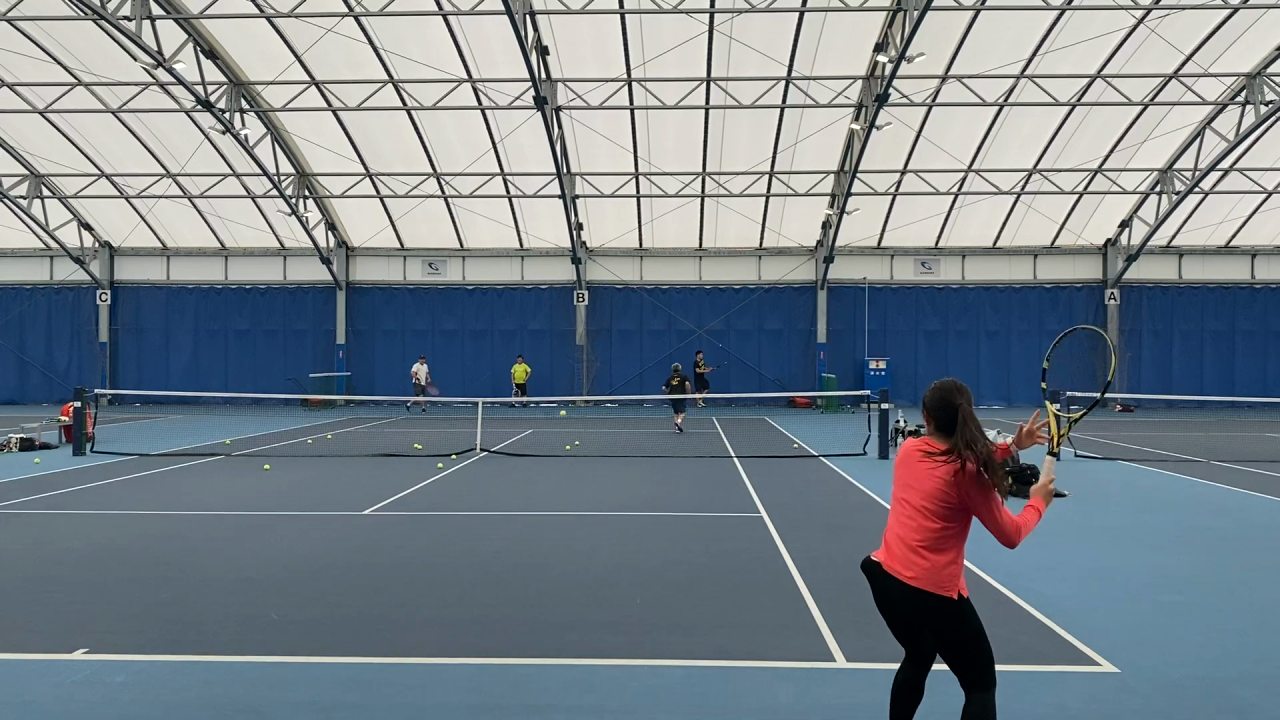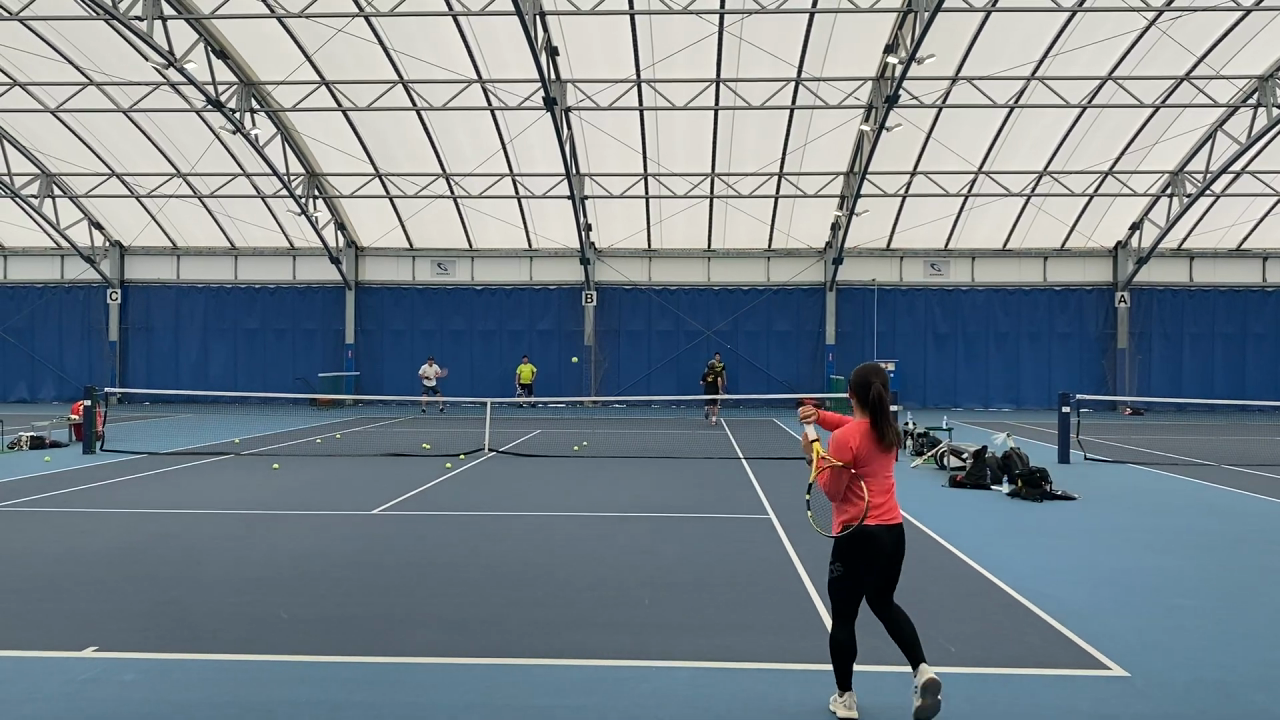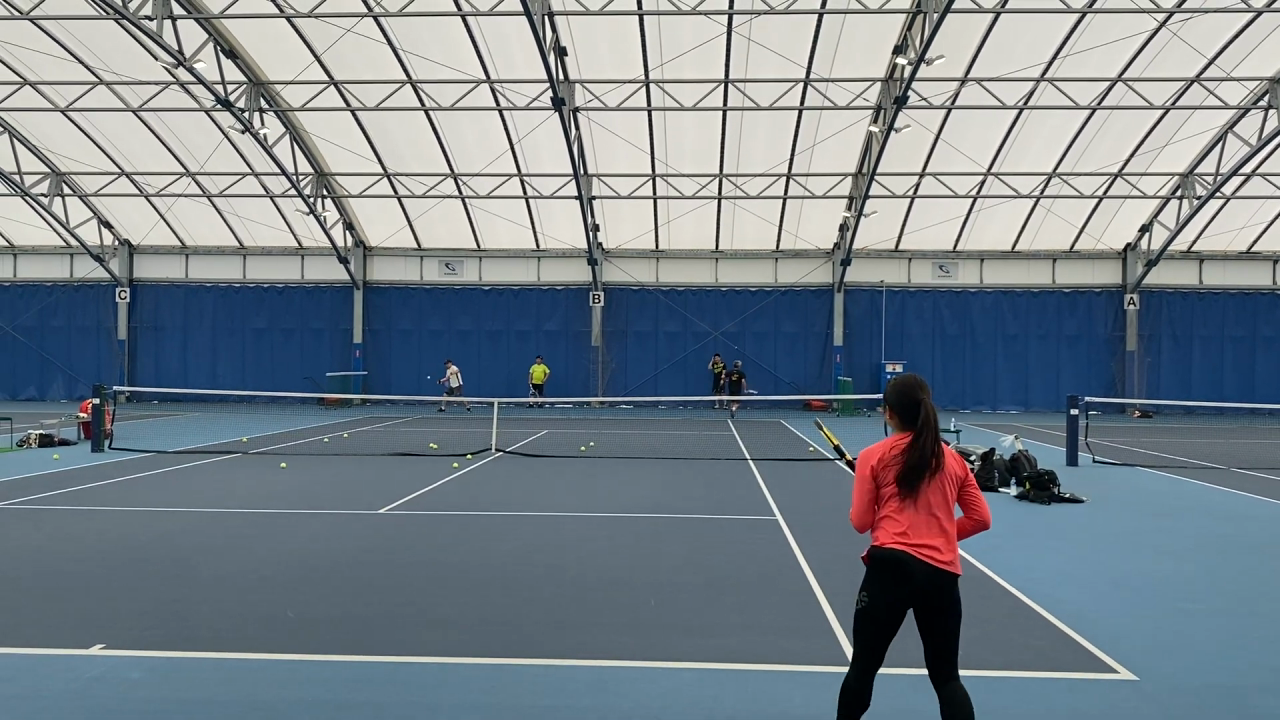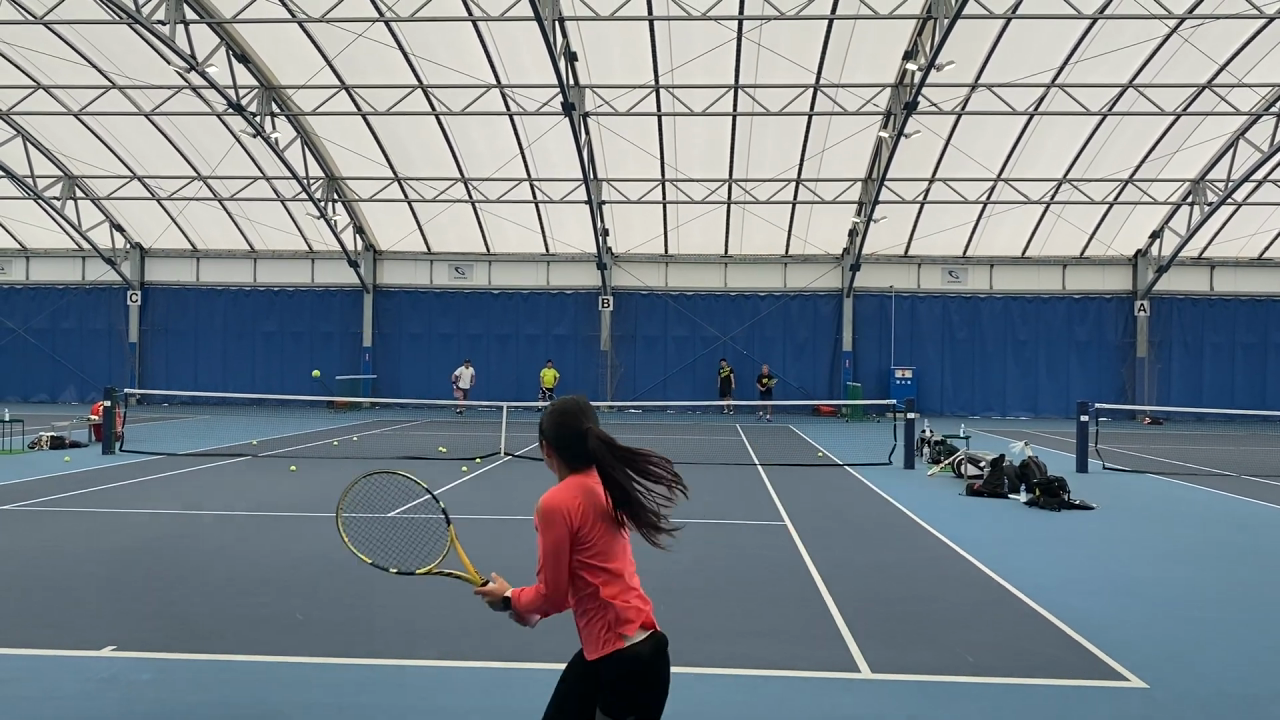
dt=1s
person 1, frame 1
left shoulder: (909, 450)
right shoulder: (969, 471)
right elbow: (1010, 536)
left wrist: (1009, 446)
right wrist: (1039, 501)
left hip: (886, 580)
right hip: (936, 593)
left knee: (918, 660)
right knee: (980, 685)
person 1, frame 2
left shoulder: (845, 437)
right shoulder: (888, 430)
left elbow: (832, 489)
right wrist: (820, 415)
left hip: (857, 537)
right hip: (893, 532)
left knee: (843, 617)
right knee: (885, 604)
right ankle: (923, 672)
person 1, frame 3
left shoulder: (873, 457)
right shoulder: (953, 459)
left elbow: (860, 522)
right elbow: (981, 519)
left hip: (892, 566)
right hip: (942, 574)
left knee: (863, 665)
right knee: (946, 676)
person 1, frame 4
left shoulder: (556, 503)
right shoulder: (604, 488)
left elbow: (552, 594)
left wrist: (508, 598)
right wrist: (534, 610)
left hip: (625, 656)
right hip: (605, 649)
